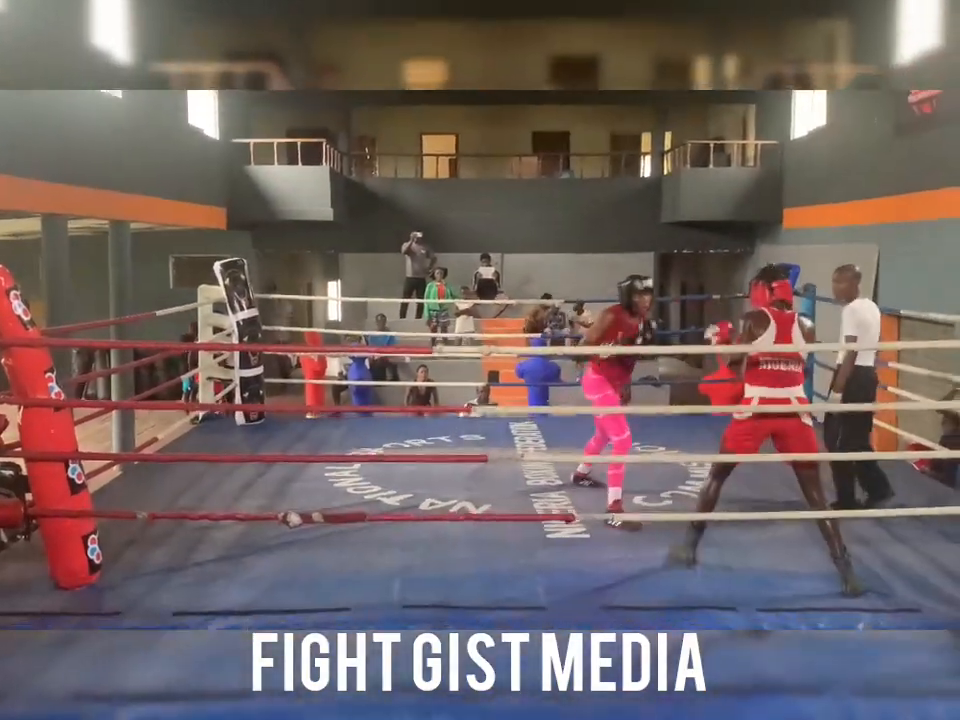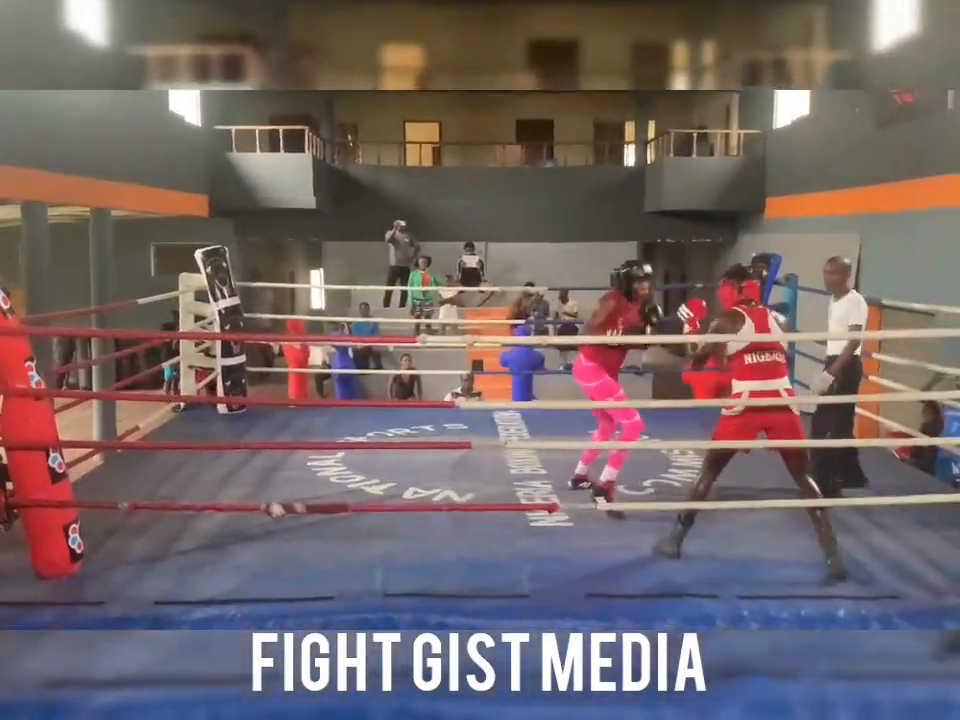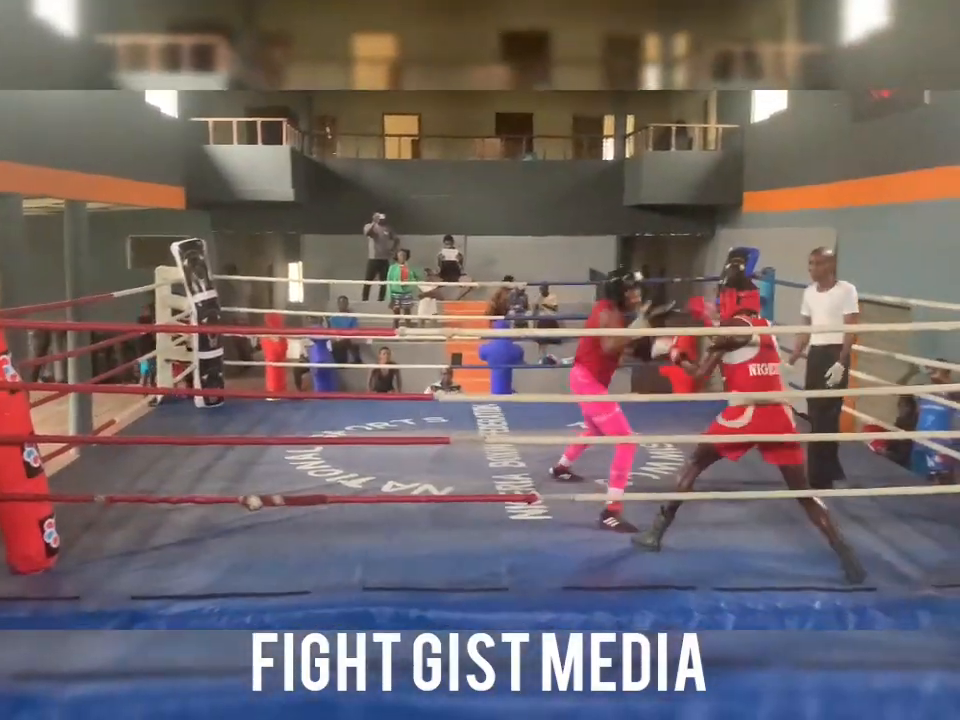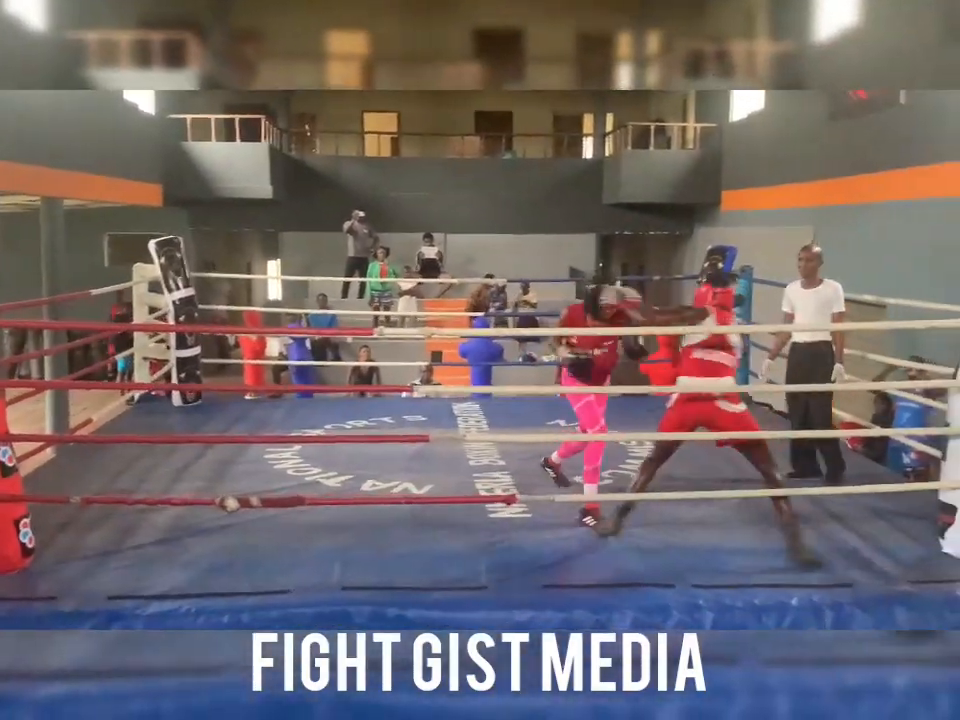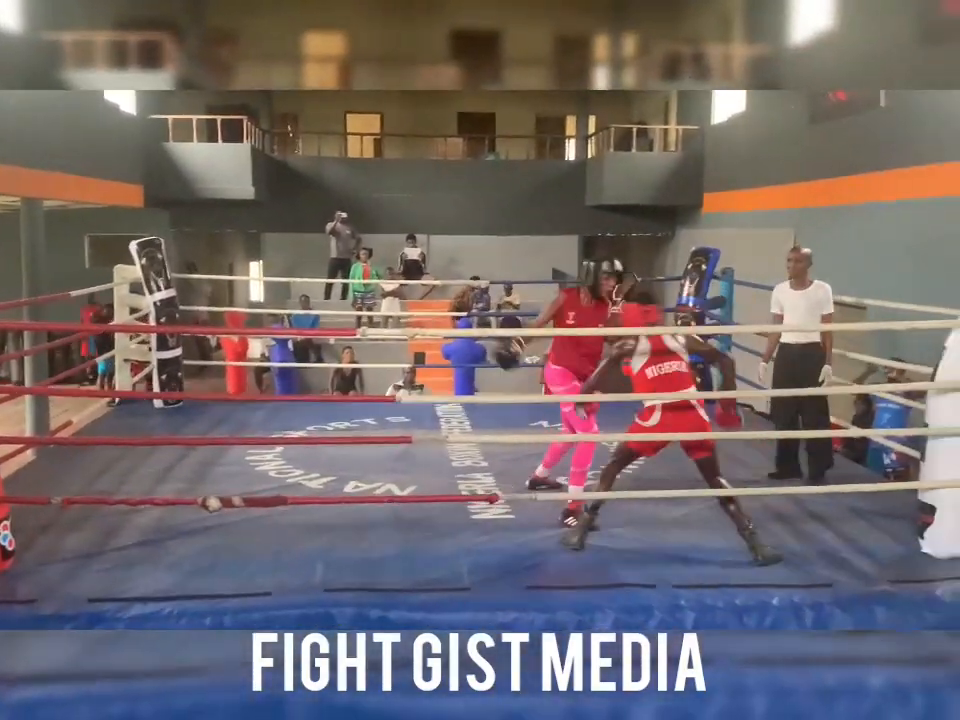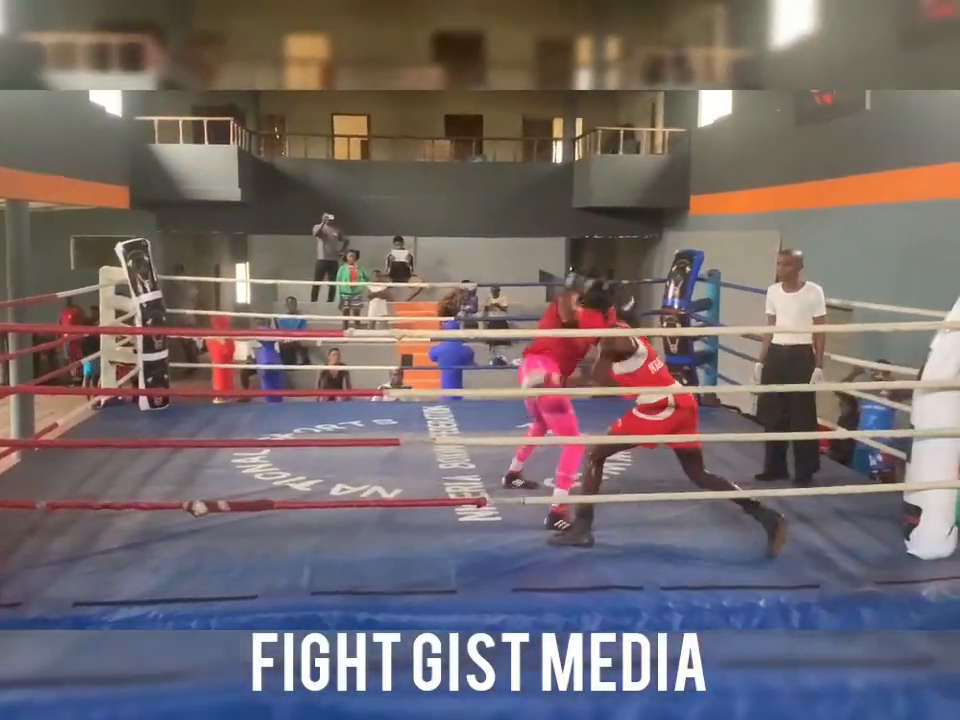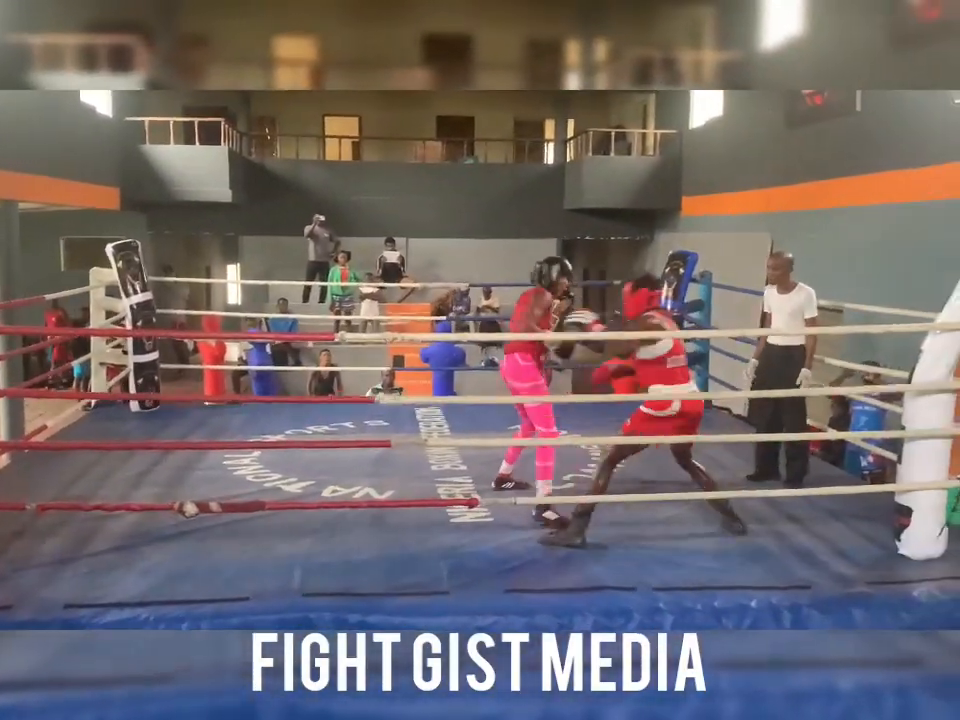
dt=0.2s
person 1, frame 1
left shoulder: (753, 319)
right shoulder: (806, 327)
left elbow: (735, 360)
left wrist: (722, 340)
left hip: (754, 411)
right hip: (793, 413)
left knee: (717, 476)
right knee: (814, 493)
left ankle: (689, 545)
right ankle: (846, 571)
person 1, frame 2
left shoulder: (727, 319)
right shoulder: (775, 319)
left elbow: (697, 362)
left hip: (745, 405)
right hip: (783, 404)
left knee: (709, 472)
right knee: (803, 478)
left ankle: (675, 539)
right ankle: (832, 554)
person 1, frame 3
left shoulder: (732, 330)
right shoulder: (766, 328)
left elbow: (700, 373)
left wrist: (678, 358)
left hip: (745, 415)
right hip: (780, 417)
left knee: (694, 466)
right knee: (801, 491)
left ankle: (656, 531)
right ankle: (847, 557)
person 1, frame 4
right shoulder: (735, 329)
left hip: (686, 401)
right hip: (725, 403)
left knee: (654, 460)
right knee: (767, 468)
left ankle: (616, 519)
right ankle: (795, 542)
person 1, frame 5
left shoulder: (630, 341)
right shoulder: (680, 336)
left elbow: (591, 383)
right elbow: (725, 360)
left wrist: (583, 399)
right wrist: (728, 404)
left hip: (657, 416)
right hip: (693, 413)
left knee: (613, 466)
right knee: (714, 478)
left ankle: (581, 528)
right ankle: (754, 543)
person 1, frame 6
left shoulder: (611, 343)
right shoulder: (626, 333)
left elbow: (599, 386)
left hip: (658, 410)
right hip: (684, 405)
left knee: (595, 456)
right knee: (699, 475)
left ankle: (581, 528)
right ankle: (766, 517)
person 1, frame 7
left shoulder: (647, 323)
right shoulder: (665, 321)
left elbow: (612, 346)
right wrist: (616, 369)
left hip: (666, 407)
right hip: (692, 404)
left knee: (610, 460)
right knee: (685, 460)
left ankle: (576, 529)
right ankle: (729, 516)
person 2, frame 1
left shoulder: (640, 319)
right shoulder: (612, 315)
left elbow: (634, 355)
right elbow: (584, 347)
left wrist: (641, 340)
right wrist: (612, 351)
left hip: (615, 382)
right hip: (598, 380)
left knee: (604, 434)
right knee: (623, 440)
left ankle: (581, 473)
right ankle: (614, 509)
person 2, frame 2
left shoulder: (636, 306)
right shoulder: (612, 301)
left elbow: (632, 338)
right elbow: (587, 332)
left wrist: (647, 326)
right wrist: (618, 335)
left hip: (601, 369)
right hip: (591, 368)
left knee: (607, 427)
right knee: (633, 424)
left ankle: (580, 475)
right ankle: (604, 485)
person 2, frame 3
left shoulder: (610, 310)
right shoulder: (609, 312)
left elbow: (615, 345)
right elbow: (609, 348)
right wrist: (638, 324)
left hip: (589, 378)
right hip: (587, 380)
left knee: (595, 429)
right knee: (626, 441)
left ankle: (561, 467)
right ankle: (611, 510)
person 2, frame 4
left shoulder: (621, 313)
right shoulder: (572, 314)
left elbow: (656, 317)
right elbow: (557, 341)
right wrist: (566, 355)
left hip: (599, 380)
right hip: (575, 377)
left knee: (588, 435)
right knee: (597, 432)
left ankle: (552, 462)
right ankle: (589, 509)
person 2, frame 5
left shoulder: (608, 306)
right shoulder: (567, 297)
right elbow: (538, 325)
right wrist: (516, 344)
left hip: (585, 377)
right hip: (560, 372)
left knee: (572, 435)
right knee: (589, 435)
left ankle: (539, 477)
right ankle: (572, 509)
person 2, frame 6
right shoulder: (572, 301)
left hip: (532, 369)
right hip: (545, 370)
left knee: (540, 426)
right knee: (573, 443)
left ankle: (513, 474)
right ankle: (557, 513)
person 2, frame 7
left shoulder: (532, 296)
right shoulder: (543, 294)
left elbow: (539, 326)
right elbow: (527, 328)
left wrist: (559, 309)
left hip: (512, 363)
right hip: (524, 363)
left knee: (530, 427)
right knee: (548, 433)
left ankle: (503, 476)
right ankle: (543, 505)
person 3, frame 1
left shoulder: (851, 310)
right shoulder: (871, 307)
left elbow: (851, 353)
left wrist: (837, 389)
left hip: (853, 377)
right hip: (868, 375)
left knee: (839, 440)
right knee: (858, 438)
left ankle: (846, 501)
right ankle: (878, 490)
person 3, frame 2
left shoulder: (855, 301)
right shoulder: (836, 301)
left elbow: (853, 341)
left wrist: (830, 373)
right wrist: (826, 371)
left hip: (845, 368)
right hip: (836, 366)
left knee: (824, 427)
right knee: (838, 426)
left ankle: (825, 485)
right ankle: (851, 475)
person 3, frame 3
left shoulder: (847, 290)
right shoulder: (809, 293)
left elbow: (851, 331)
left wrist: (841, 363)
right wrist: (790, 361)
left hip: (833, 356)
right hip: (815, 355)
left knee: (824, 416)
right knee: (819, 416)
left ankle: (821, 477)
right ankle: (829, 469)
person 3, frame 4
left shoulder: (833, 289)
right shoulder: (791, 289)
left elbow: (838, 329)
left wrist: (839, 362)
right wrist: (770, 357)
left hip: (821, 352)
right hip: (797, 352)
left knee: (820, 413)
right knee: (798, 413)
left ankle: (835, 468)
right ankle: (804, 465)
person 3, frame 5
left shoulder: (822, 290)
right shoulder: (780, 290)
left elbow: (827, 330)
left wrist: (828, 362)
right wrist: (764, 359)
left hip: (811, 354)
right hip: (785, 353)
left knee: (814, 415)
right knee: (783, 414)
left ankle: (818, 470)
right ankle: (788, 465)
person 3, frame 6
left shoulder: (813, 292)
right shoulder: (773, 291)
left elbow: (819, 332)
left wrist: (818, 365)
right wrist: (760, 361)
left hip: (801, 356)
right hip: (776, 354)
left knee: (803, 418)
right knee: (772, 414)
left ankle: (805, 472)
right ankle: (775, 467)
person 3, frame 7
left shoulder: (805, 294)
right shoulder: (769, 292)
left elbow: (811, 334)
left wrist: (807, 367)
right wrist: (755, 358)
left hip: (793, 356)
right hip: (770, 353)
left knee: (794, 418)
right knee: (764, 414)
left ankle: (795, 473)
right ankle: (766, 467)
